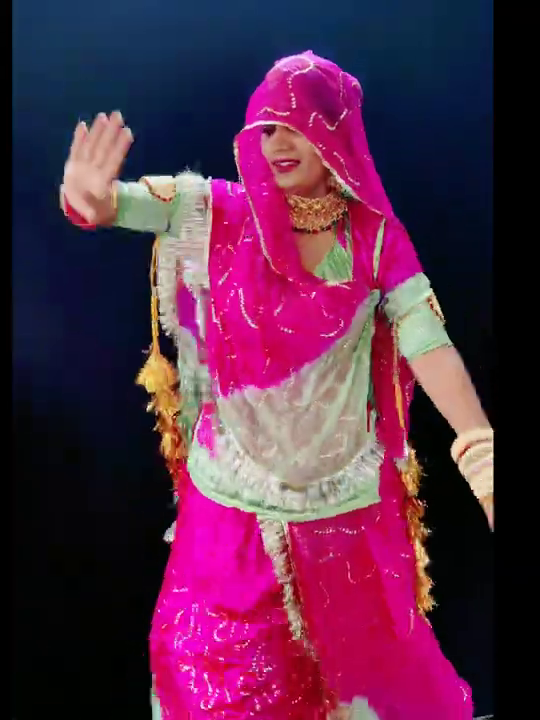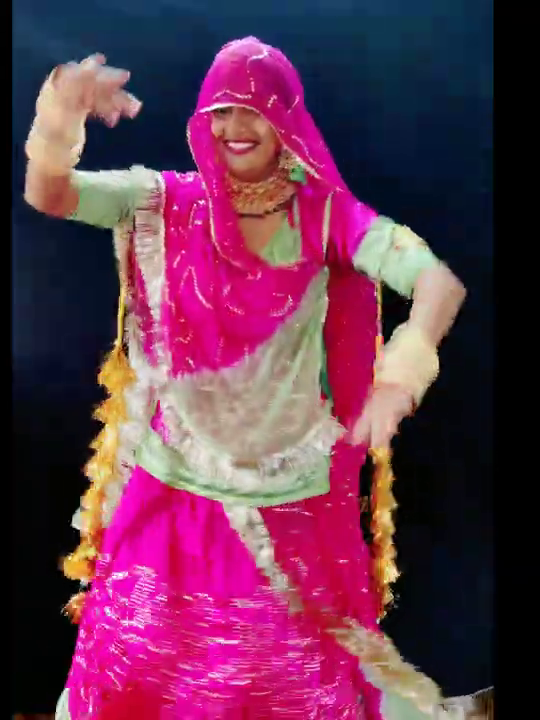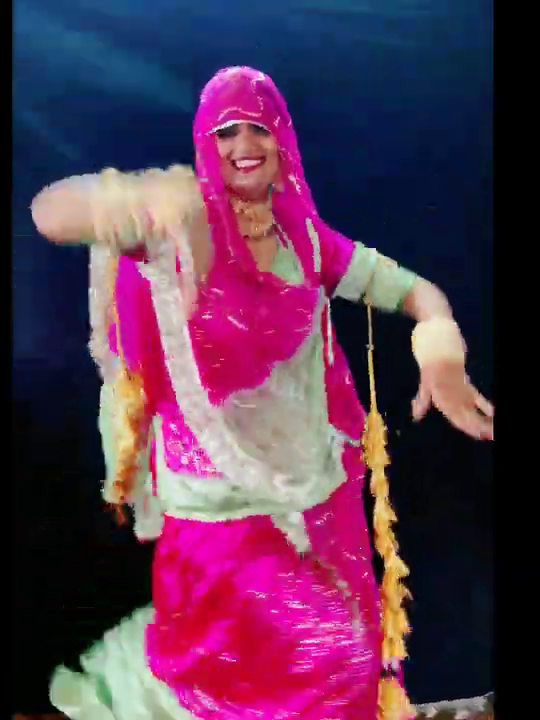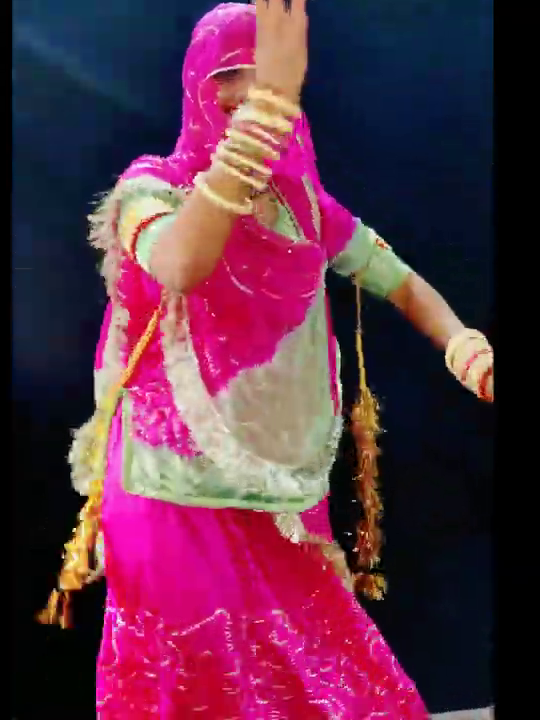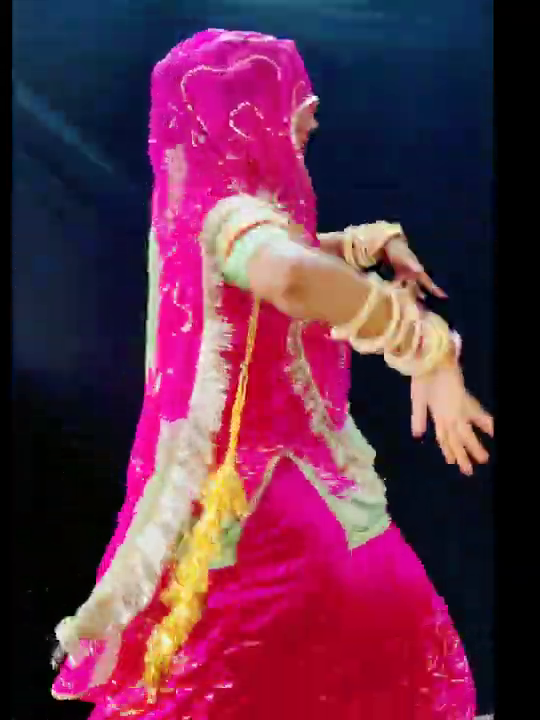
dt=0.7s
person 1, frame 1
left shoulder: (379, 240)
right shoulder: (215, 211)
left elbow: (428, 350)
right elbow: (102, 206)
left wrist: (480, 446)
right wrist: (86, 189)
left hip: (345, 496)
right hip: (235, 492)
left knee: (359, 648)
right knee: (217, 658)
person 1, frame 2
left shoulder: (330, 214)
right shoulder: (167, 202)
left elbow: (439, 281)
right elbow: (49, 198)
left wrist: (411, 349)
right wrist: (58, 126)
left hip: (295, 485)
right hip: (174, 479)
left knee: (303, 654)
right knee: (141, 646)
person 1, frame 3
left shoulder: (309, 241)
right shoulder: (168, 221)
left elbow: (413, 290)
right elbow: (51, 214)
left wrist: (439, 346)
right wrist: (133, 206)
left hip: (312, 488)
right hip: (215, 499)
left knee: (335, 655)
right knee: (287, 651)
person 1, frame 4
left shoulder: (307, 202)
right shoulder: (153, 185)
left elbow: (401, 282)
right elbow: (181, 266)
left wrist: (470, 349)
right wrist: (268, 108)
left hip: (279, 485)
right hip: (176, 488)
left knee: (314, 658)
person 1, frame 5
left shoulder: (215, 207)
right shoulder: (233, 211)
left elbow: (288, 253)
right elbow: (289, 275)
left wrist: (379, 242)
right wrist: (429, 353)
left hip: (253, 493)
right hip: (276, 507)
